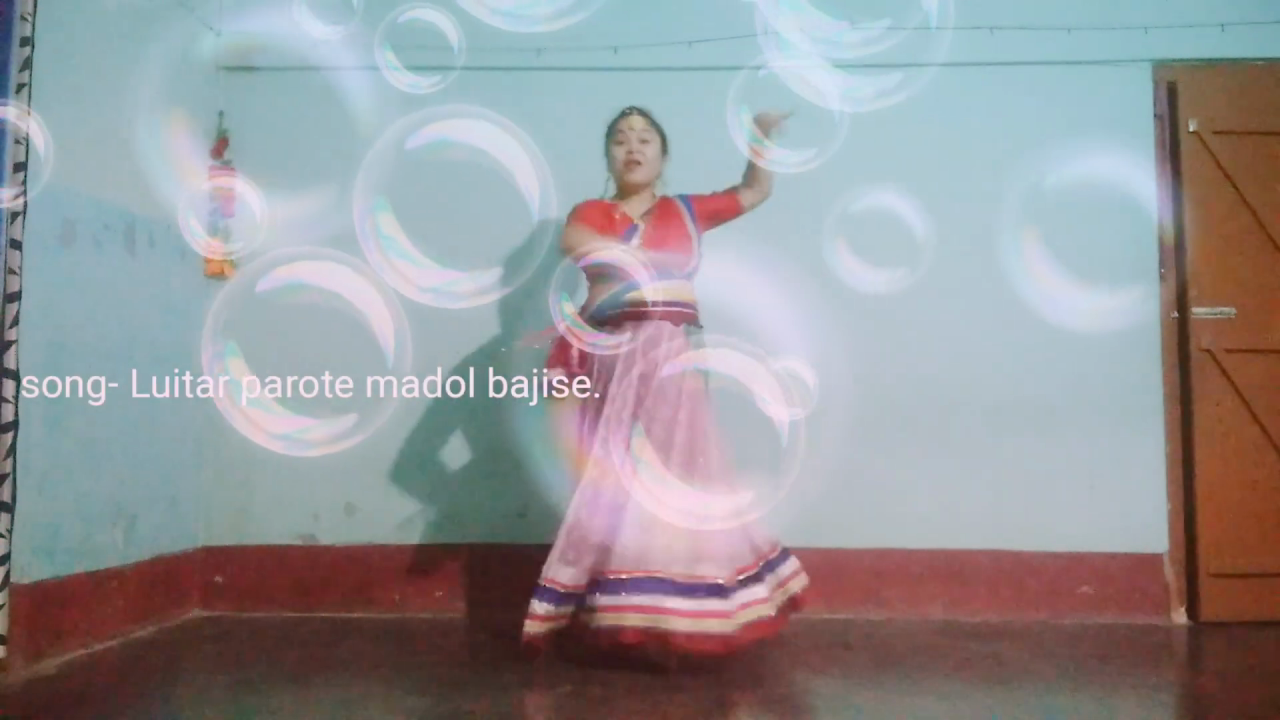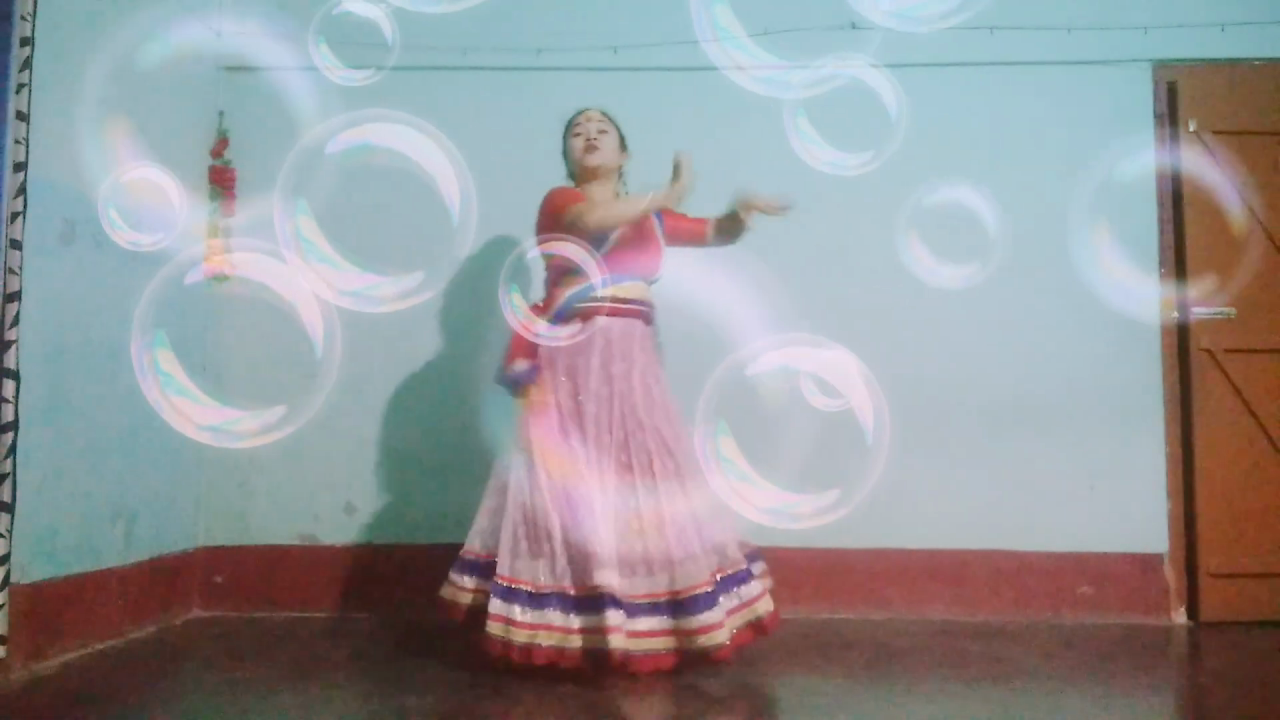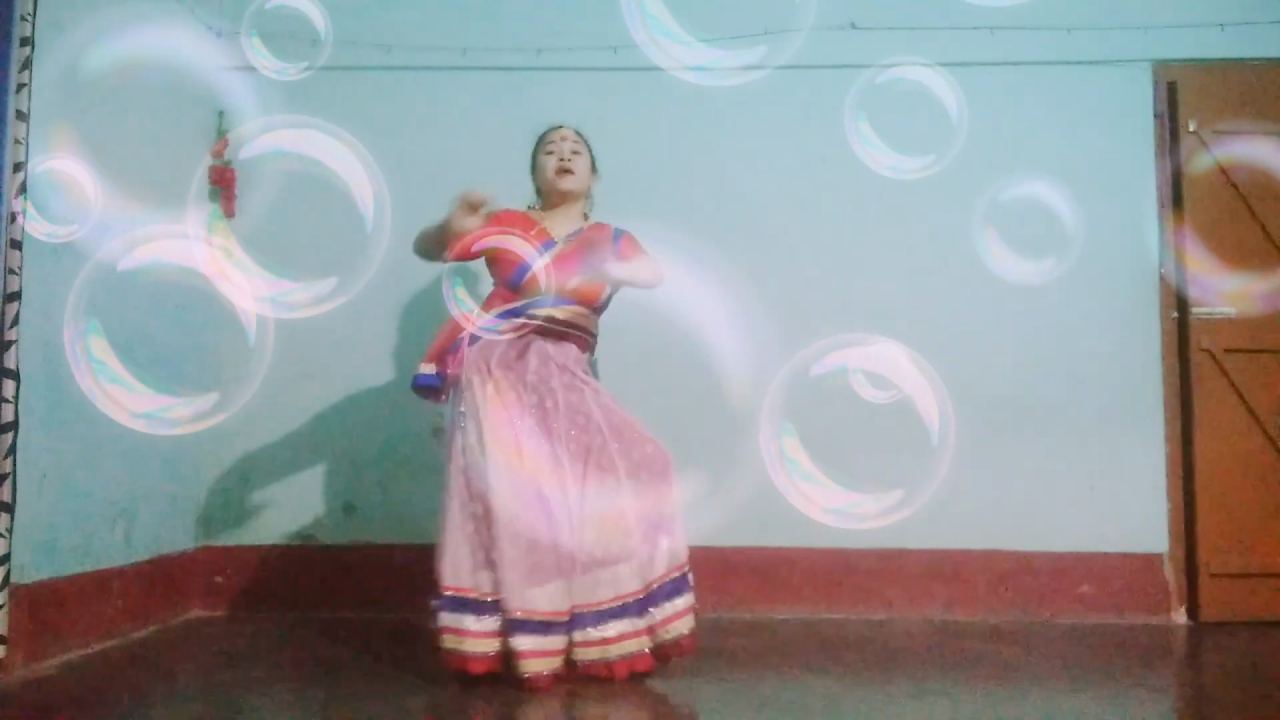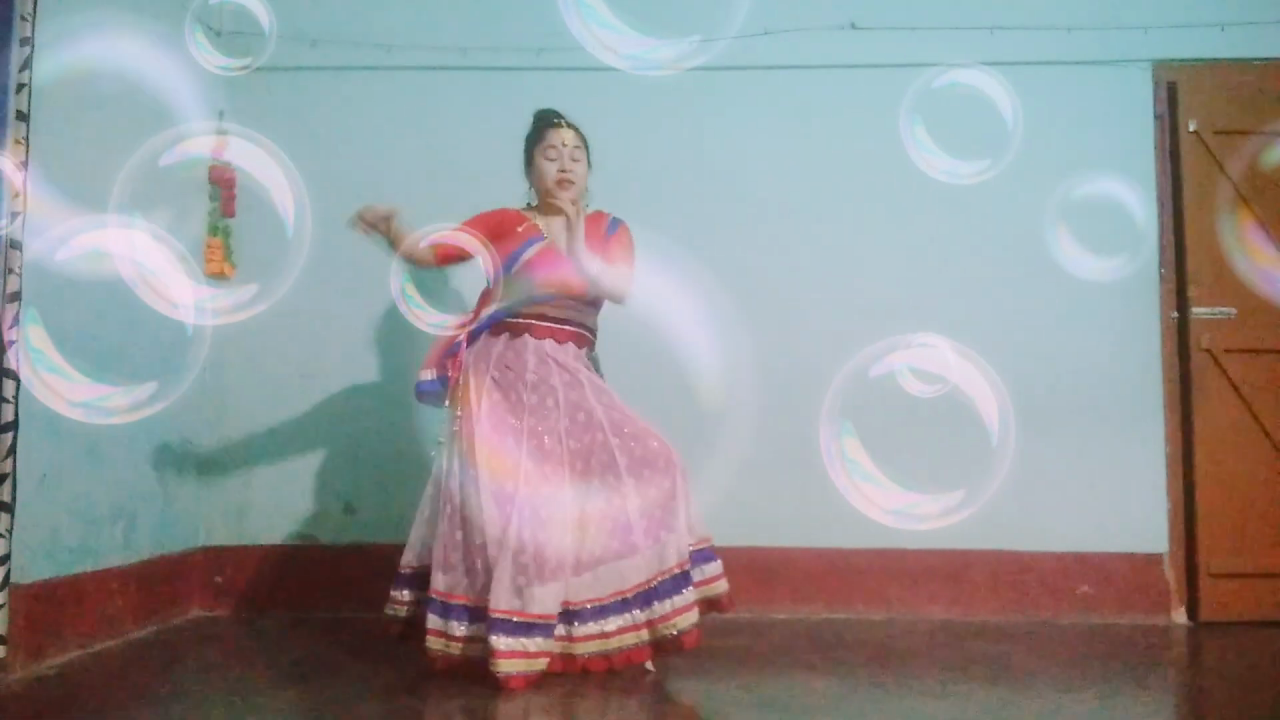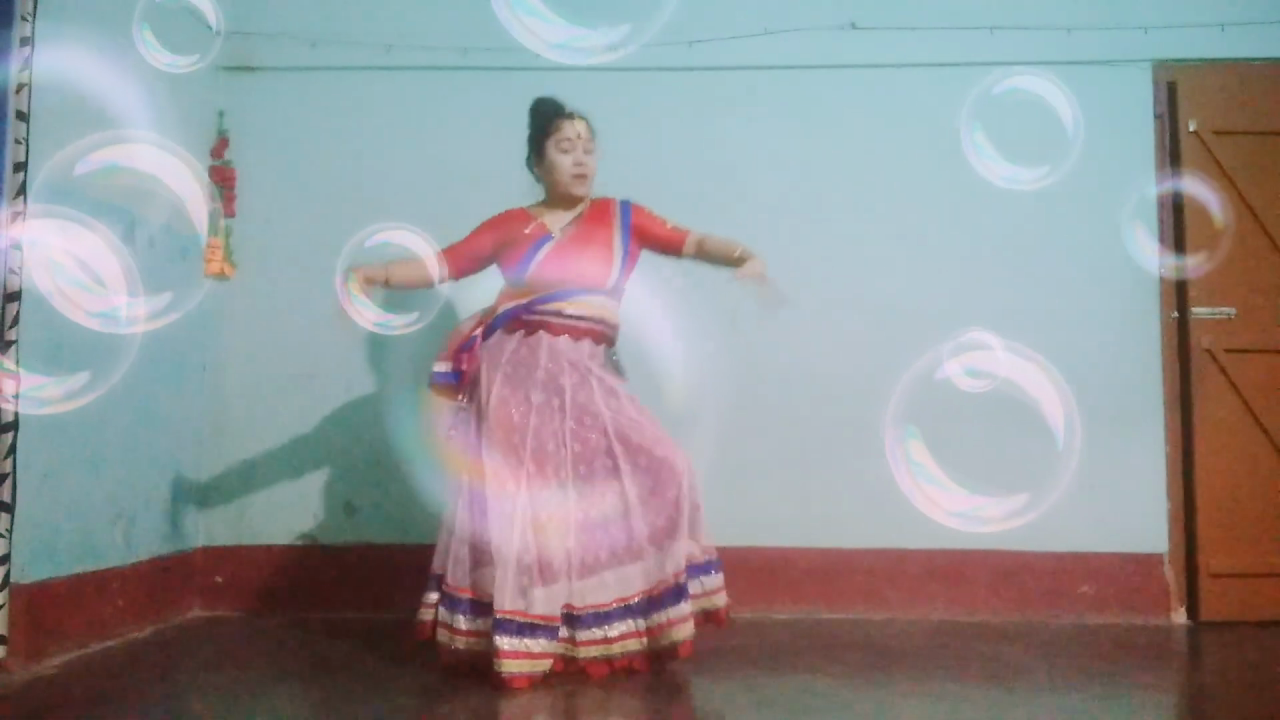
dt=0.5s
person 1, frame 1
left shoulder: (689, 212)
right shoulder: (591, 214)
left elbow: (757, 191)
right elbow: (571, 243)
left wrist: (761, 141)
right wrist: (647, 259)
left hip: (673, 360)
right hip: (612, 362)
left knee: (676, 479)
right knee: (612, 485)
left ankle: (670, 619)
right ankle: (624, 611)
person 1, frame 2
left shoulder: (651, 218)
right shoulder: (563, 201)
left elbow: (717, 233)
right elbow: (595, 222)
left wrist: (742, 211)
right wrist: (669, 197)
left hip: (634, 361)
right hip: (566, 360)
left knee: (651, 476)
right knee: (558, 481)
right ankle: (544, 626)
person 1, frame 3
left shoulder: (611, 240)
right shoulder: (506, 225)
left elbow: (656, 276)
right elbow: (428, 248)
left wrist: (618, 267)
right wrist: (456, 220)
left hip: (566, 377)
right hip: (499, 369)
left knee: (631, 467)
right knee: (505, 490)
left ankle: (595, 634)
right ankle: (510, 641)
person 1, frame 4
left shoulder: (607, 230)
right shoulder: (501, 223)
left elbow: (620, 288)
right elbow: (428, 251)
left wrist: (576, 242)
right wrist: (391, 228)
left hip: (568, 375)
right hip: (500, 371)
left knee: (641, 466)
right knee: (501, 493)
left ankle: (615, 631)
right ankle: (508, 639)
person 1, frame 5
left shoulder: (622, 217)
right shoulder: (511, 225)
left elbow: (693, 243)
right elbow: (441, 265)
left wrist: (743, 258)
right wrist: (372, 276)
left hip: (587, 374)
right hip: (517, 370)
left knee: (652, 470)
right knee: (515, 495)
left ankle: (631, 629)
right ankle: (517, 641)
